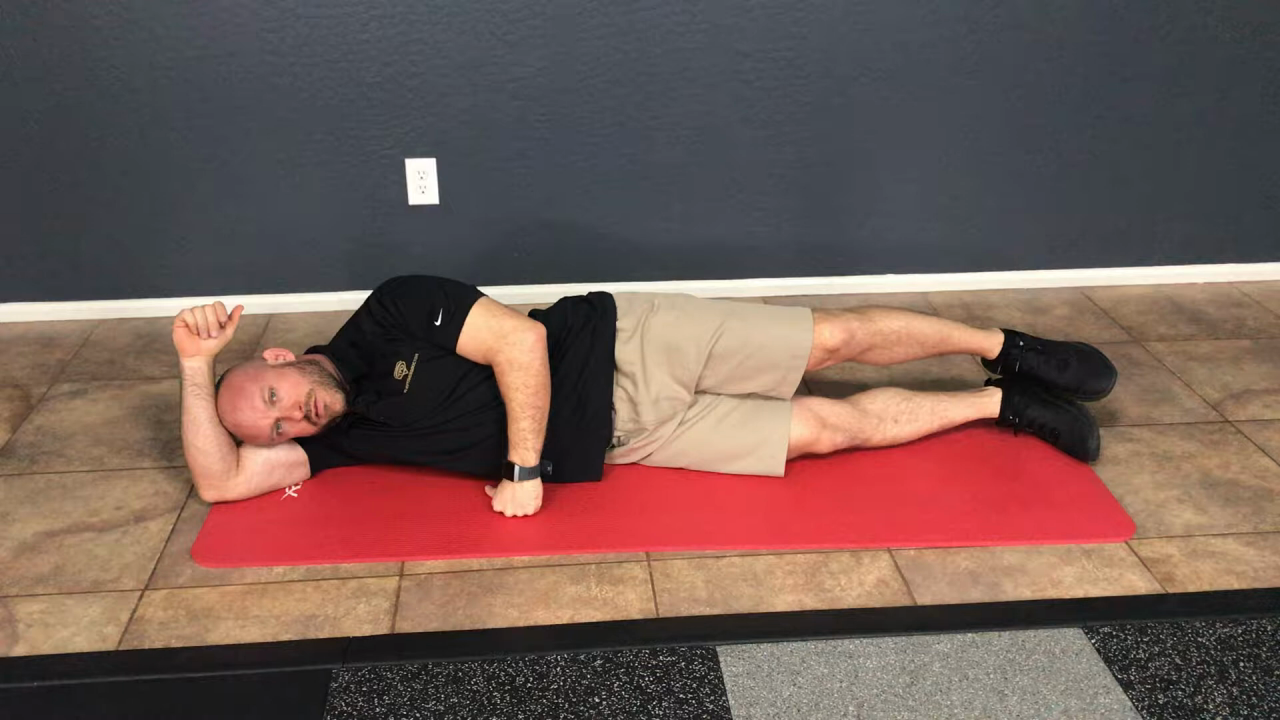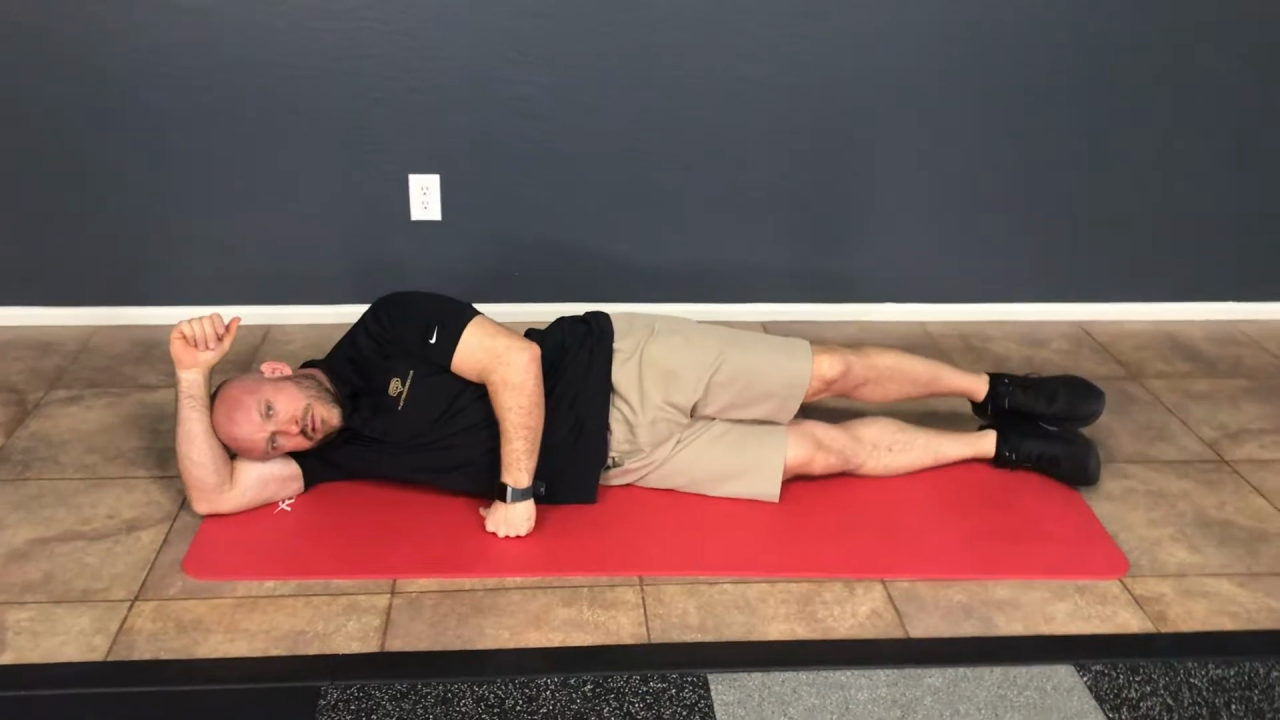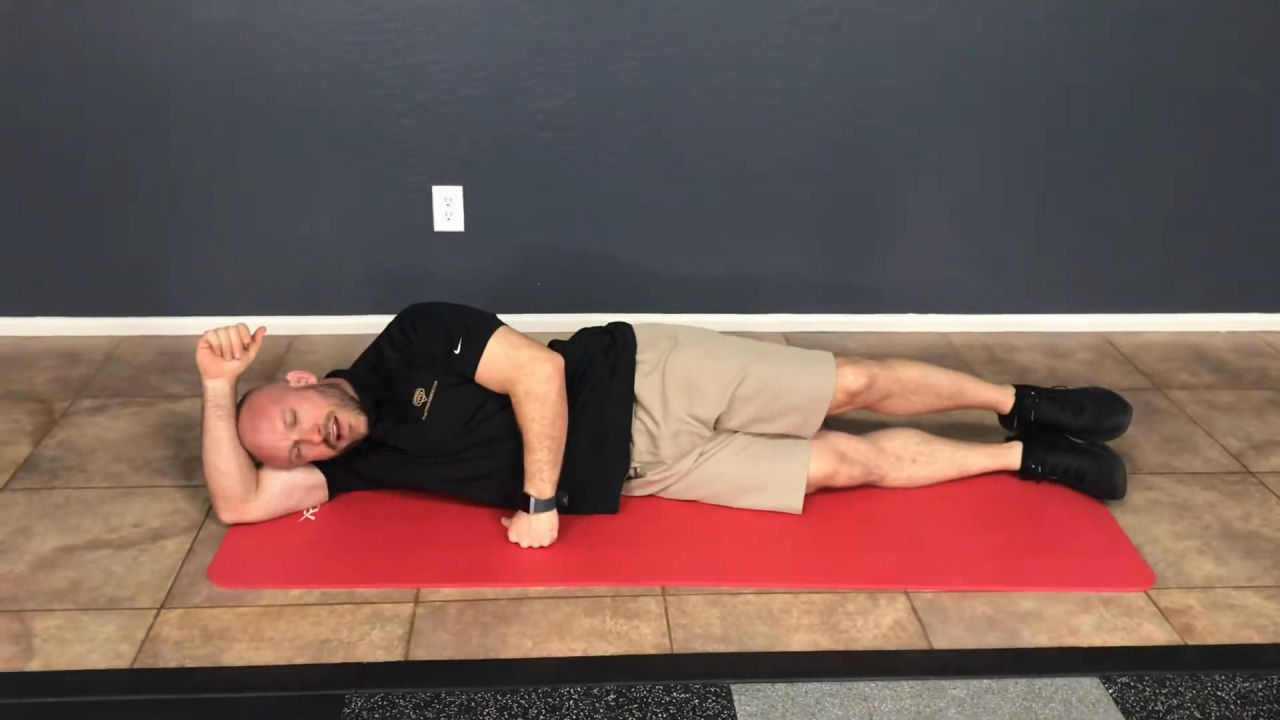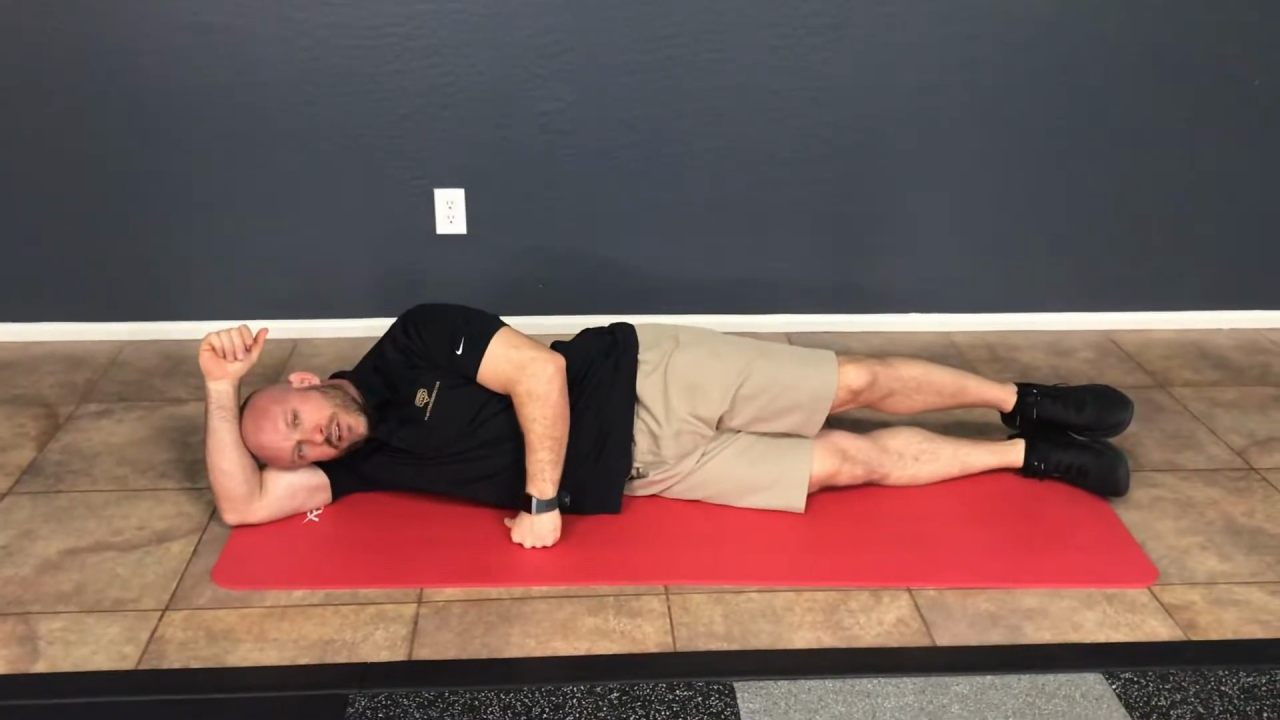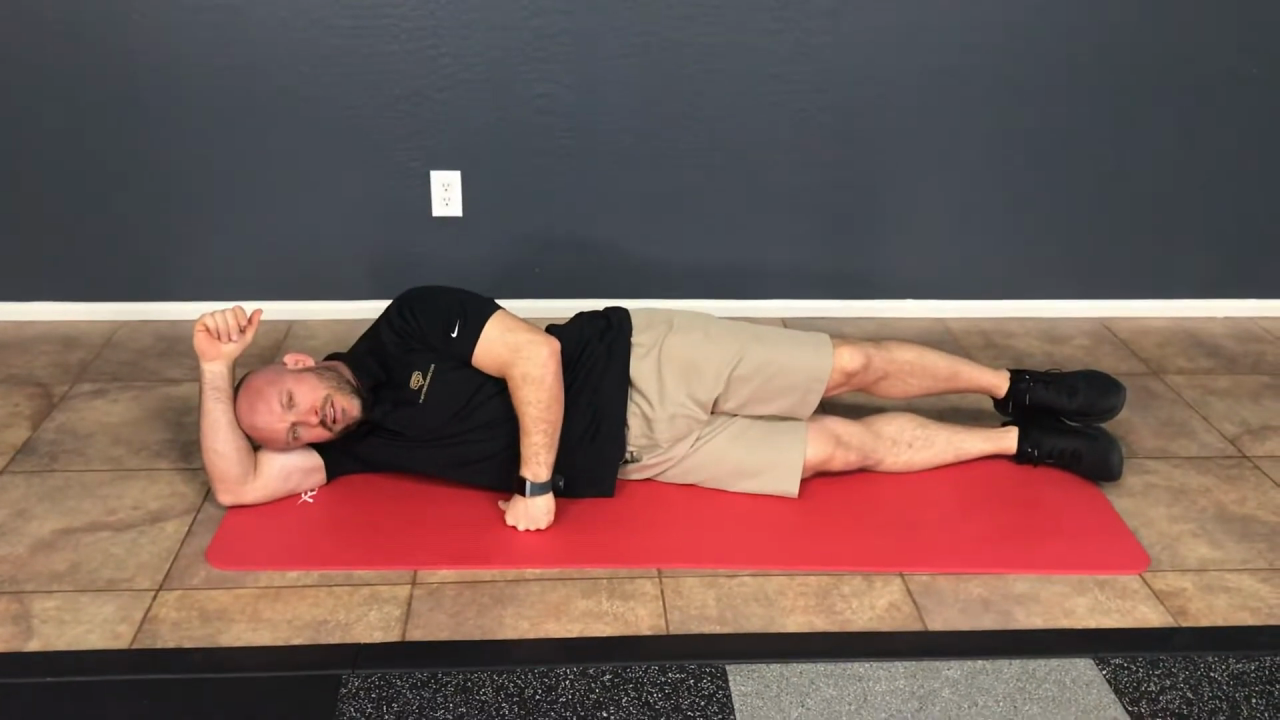
dt=1s
person 1, frame 1
left shoulder: (393, 312)
right shoulder: (340, 436)
left elbow: (520, 339)
right elbow: (220, 480)
left wrist: (524, 470)
right wrist: (195, 368)
left hip: (626, 344)
right hip: (616, 439)
left knee: (838, 336)
right knee: (829, 428)
left ankle: (1009, 351)
right ankle: (1003, 405)
person 1, frame 2
left shoulder: (388, 328)
right shoulder: (335, 451)
left elbow: (516, 359)
right elbow: (213, 494)
left wrist: (515, 490)
right wrist: (192, 381)
left hip: (622, 367)
right hip: (611, 461)
left knee: (833, 370)
right knee: (821, 451)
left ankle: (998, 393)
right ankle: (1002, 444)
person 1, frame 3
left shoulder: (413, 337)
right shoulder: (356, 460)
left elbow: (539, 369)
right elbow: (239, 502)
left wrist: (538, 500)
right wrist: (216, 388)
left hip: (645, 377)
right hip: (634, 470)
left knee: (856, 384)
right knee: (845, 464)
left ankle: (1023, 406)
right ankle: (1027, 458)
person 1, frame 4
left shoulder: (416, 338)
right shoulder: (363, 462)
left elbow: (540, 370)
right elbow: (242, 504)
left wrist: (541, 500)
right wrist: (219, 391)
left hip: (646, 377)
right hip: (635, 470)
left knee: (860, 381)
right knee: (847, 462)
left ankle: (1024, 404)
right ankle: (1029, 453)
person 1, frame 5
left shoulder: (411, 322)
right shoulder: (357, 443)
left elbow: (535, 354)
right elbow: (236, 483)
left wrist: (535, 483)
right wrist: (214, 371)
left hip: (639, 361)
right hip: (629, 456)
left knee: (854, 364)
right knee: (840, 448)
left ankle: (1019, 389)
right ankle: (1022, 441)
